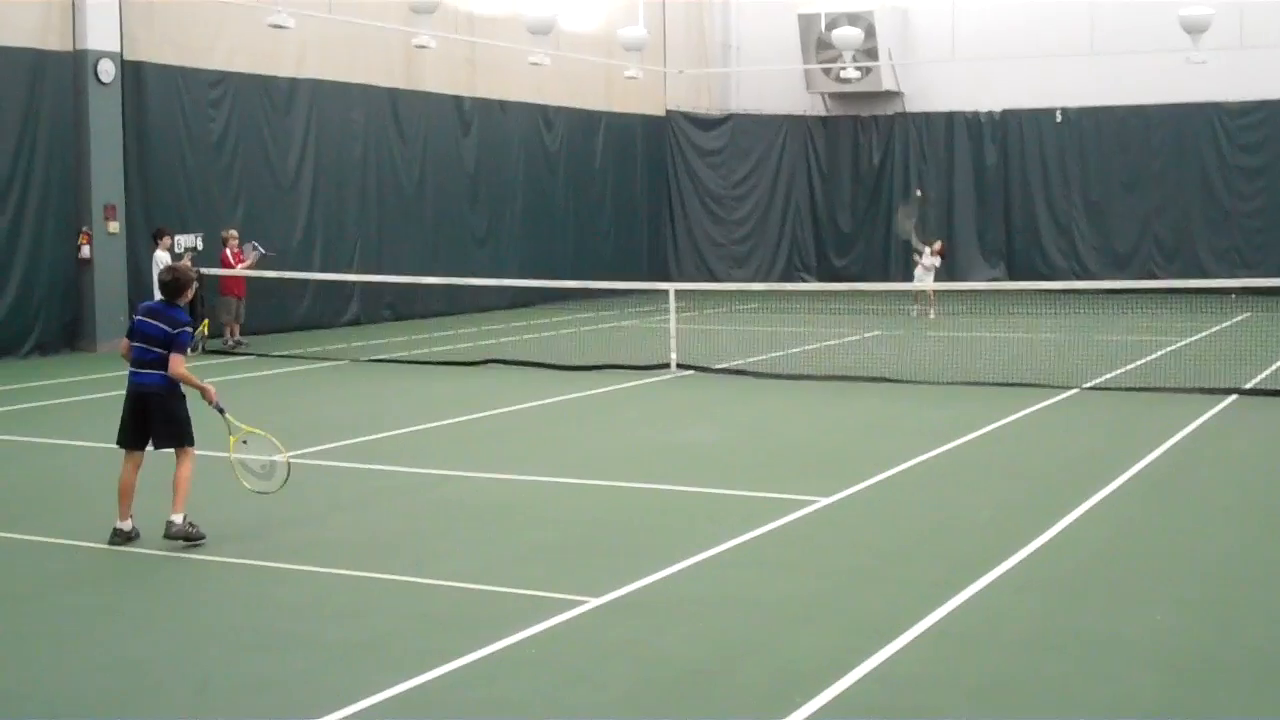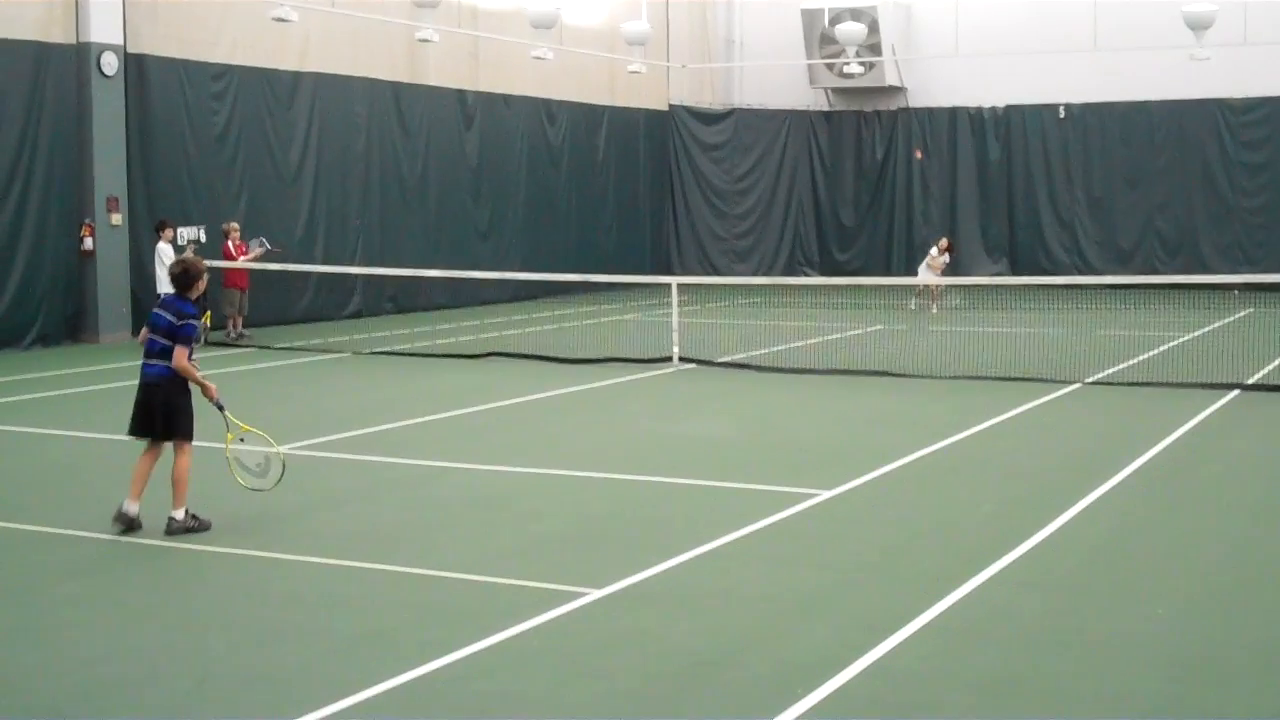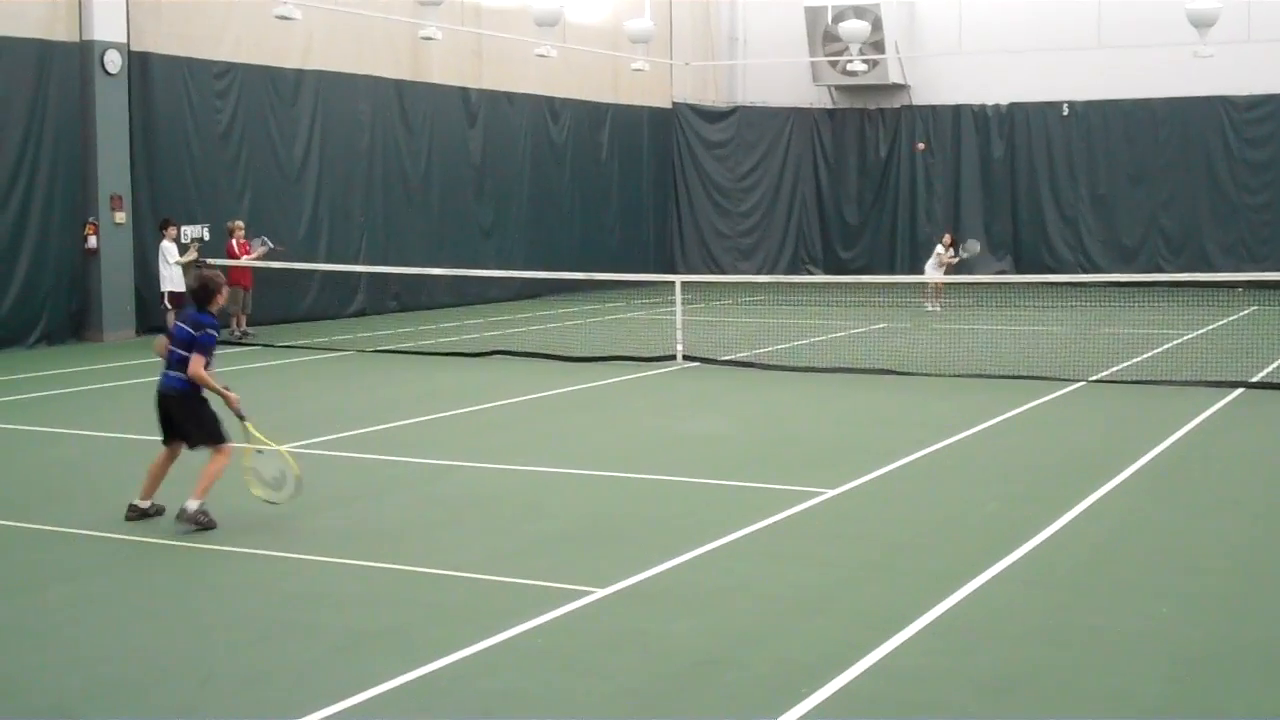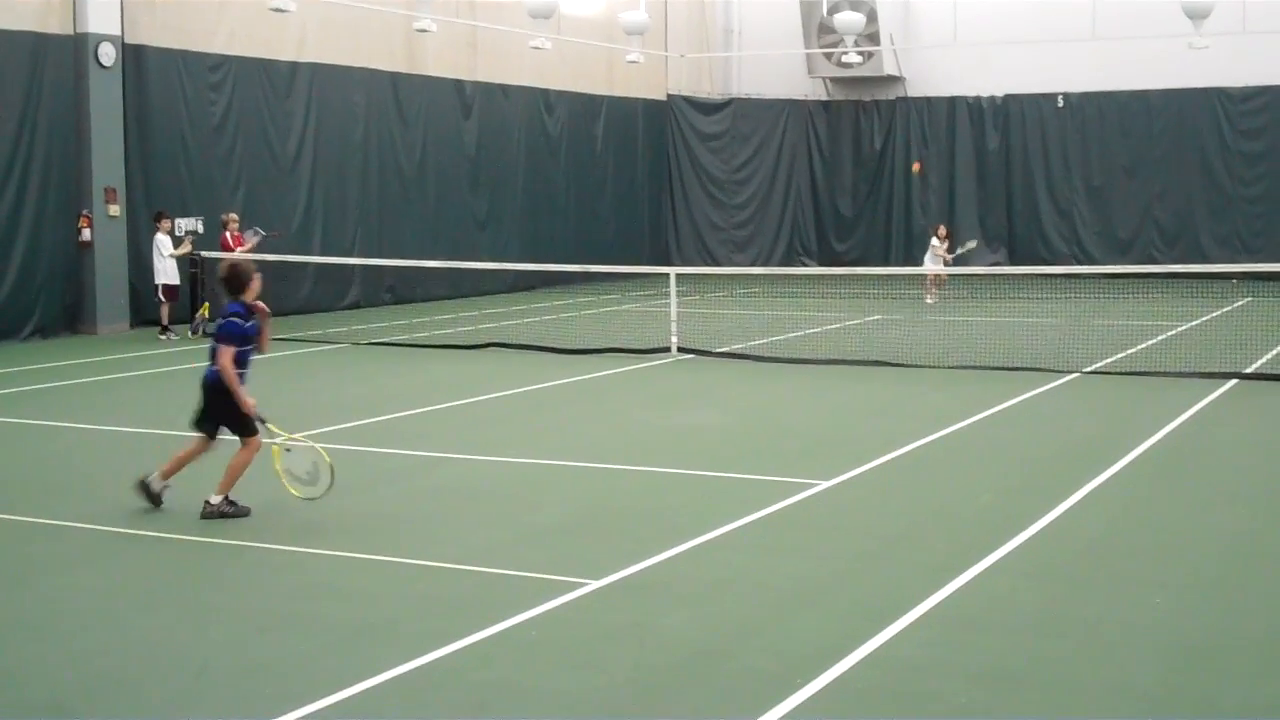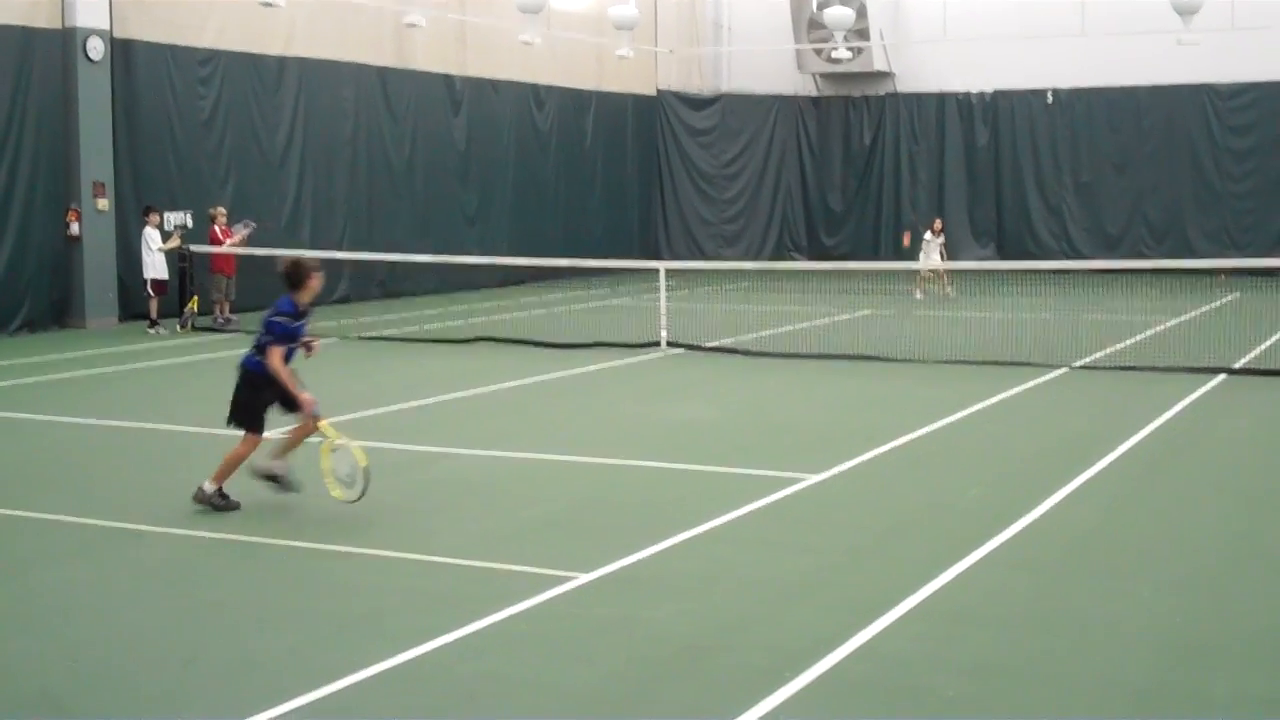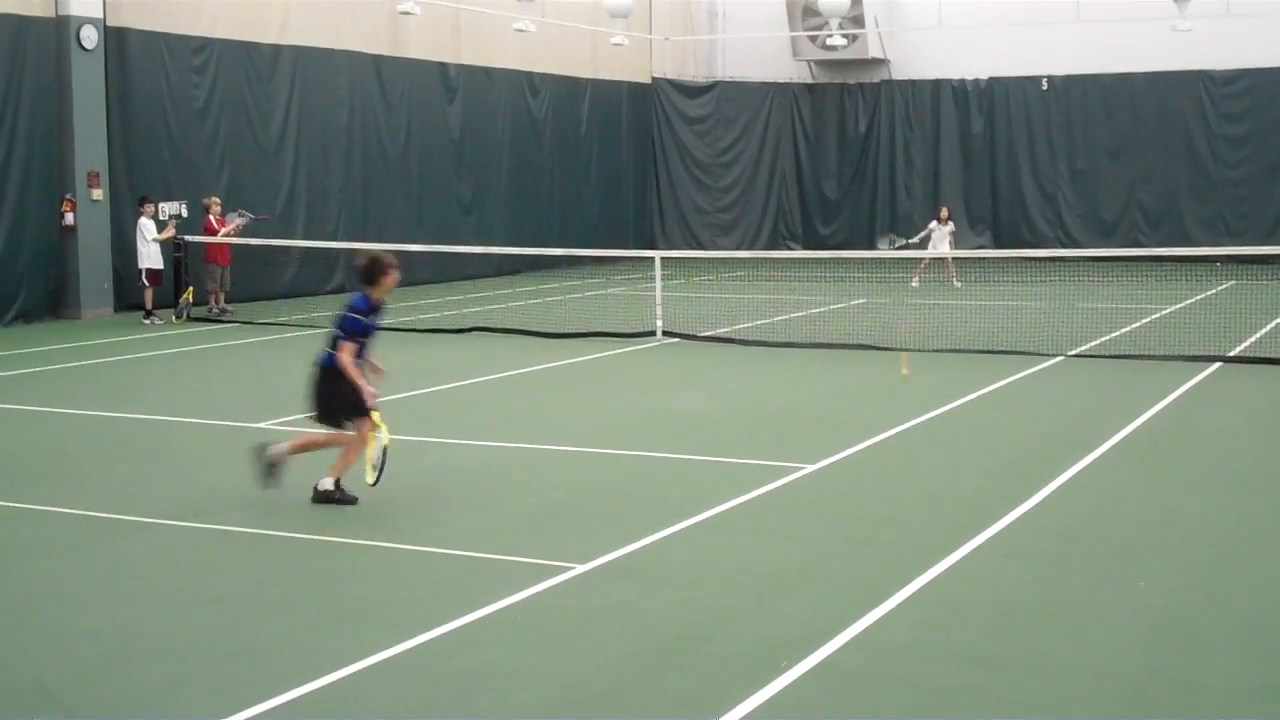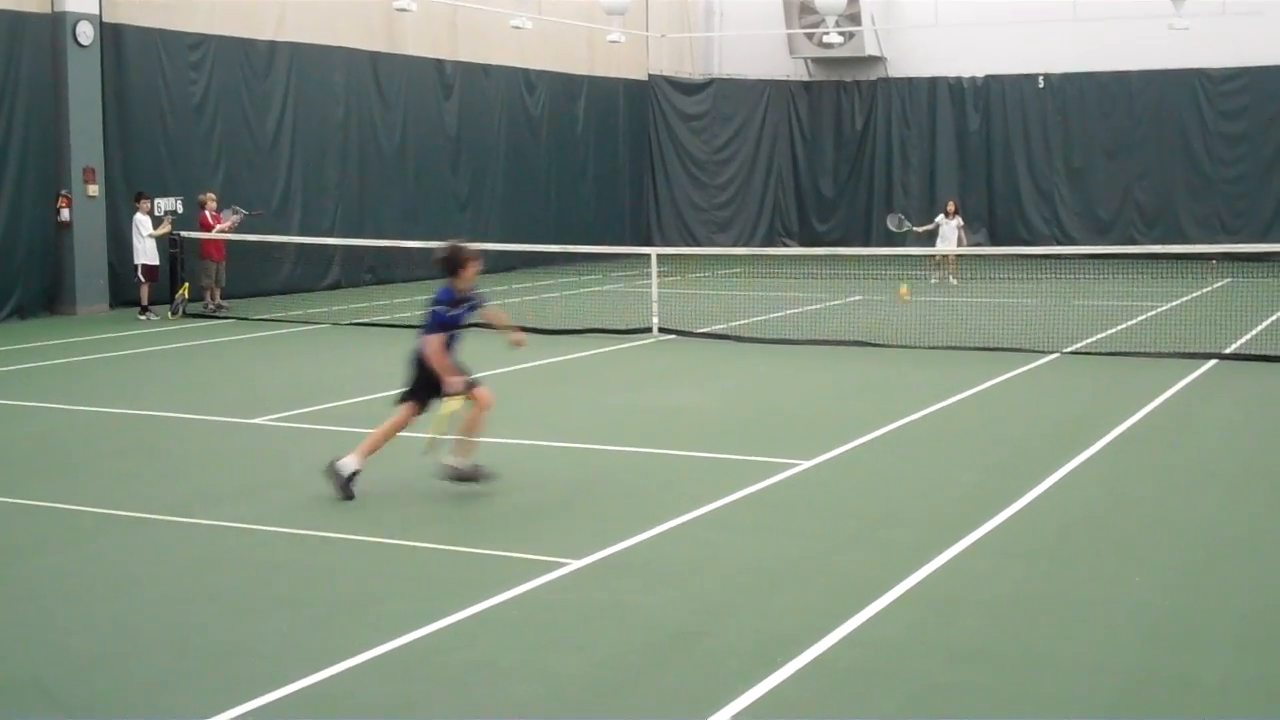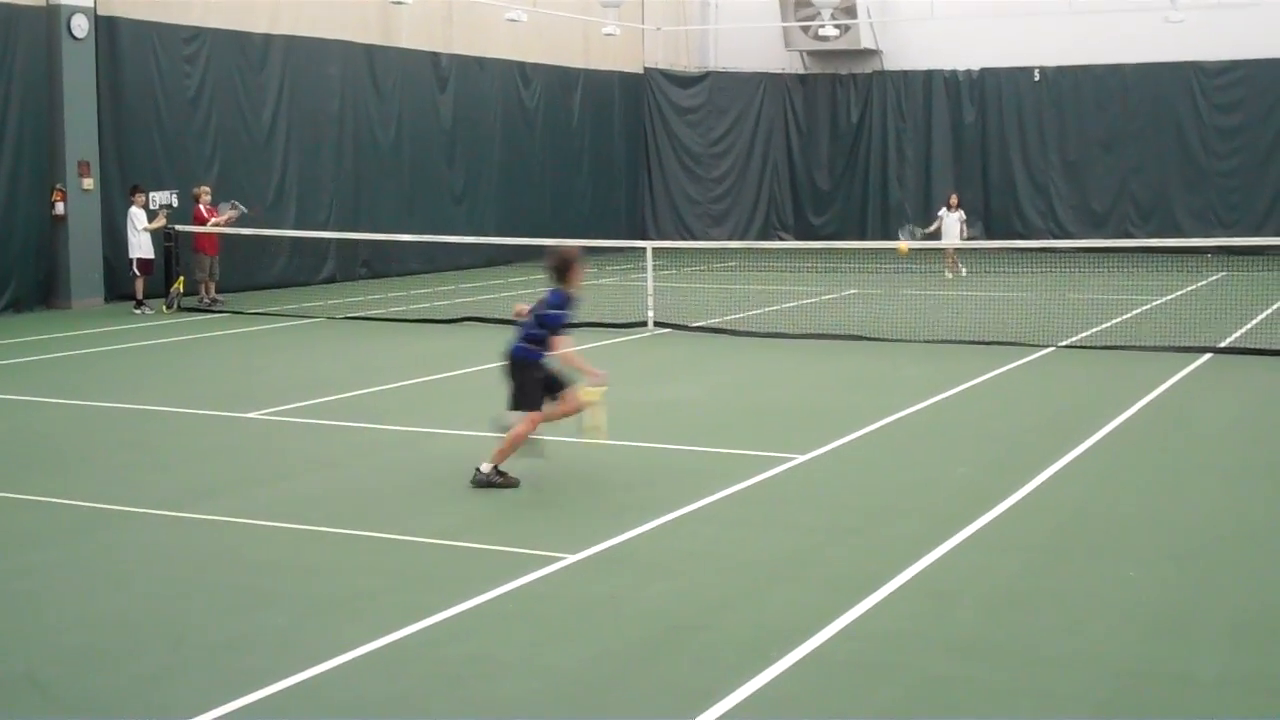
dt=0.2s
person 1, frame 1
left shoulder: (143, 310)
right shoulder: (181, 322)
left elbow: (125, 351)
right elbow: (176, 370)
right wrist: (204, 388)
left hip: (136, 390)
right hip: (165, 393)
left knee: (132, 459)
right knee: (185, 455)
left ankle: (122, 526)
right ankle: (177, 521)
person 1, frame 2
left shoulder: (163, 302)
right shoulder: (188, 315)
left elbow: (144, 339)
right elbow: (179, 363)
right wrist: (204, 384)
left hip: (147, 381)
right hip: (170, 385)
left knee: (152, 448)
right knee: (183, 449)
left ankle: (129, 510)
right ankle: (179, 516)
person 1, frame 3
left shoulder: (186, 315)
right shoulder: (207, 327)
left elbow: (162, 349)
right elbow: (195, 372)
right wrist: (224, 394)
left hip: (166, 390)
right hip: (186, 395)
left knee: (172, 448)
right knee: (222, 450)
left ankle: (141, 504)
right ankle: (193, 507)
person 1, frame 4
left shoulder: (247, 312)
right shoulder: (237, 317)
left elbow: (261, 348)
right elbow: (224, 363)
left wrist: (264, 320)
right wrist: (241, 396)
left hip: (215, 384)
right hip: (223, 386)
left knee: (204, 443)
right knee: (251, 443)
left ankle: (155, 483)
right ankle: (217, 502)
person 1, frame 5
left shoulder: (301, 308)
right shoulder: (283, 315)
right elbow: (274, 361)
left wrist: (305, 344)
right wrist: (298, 393)
left hip: (273, 374)
right hip: (257, 375)
left knee: (313, 419)
right knee: (252, 440)
left ankle: (272, 465)
right ankle: (209, 490)
person 1, frame 6
left shoulder: (372, 304)
right shoulder: (358, 310)
right elbow: (343, 357)
left wrist: (367, 361)
right wrist: (362, 386)
left hip: (348, 370)
right hip: (334, 371)
left knee: (365, 431)
right knee: (345, 435)
left ankle: (328, 485)
right ankle: (277, 452)
person 1, frame 7
left shoulder: (466, 295)
right shoulder: (445, 303)
left elbow: (489, 314)
right elbow: (432, 348)
left wrist: (512, 330)
right wrist: (447, 377)
left hip: (440, 362)
right hip: (432, 365)
left knee: (405, 416)
right knee: (484, 399)
left ankle: (348, 466)
right ankle: (458, 463)
person 1, frame 8
left shoulder: (560, 297)
right shoulder: (556, 305)
right elbow: (561, 349)
left wrist: (527, 313)
right wrist: (590, 371)
left hip: (532, 360)
right hip: (523, 361)
left knee: (575, 402)
right knee: (532, 419)
left ankle: (517, 430)
right ankle: (487, 471)
